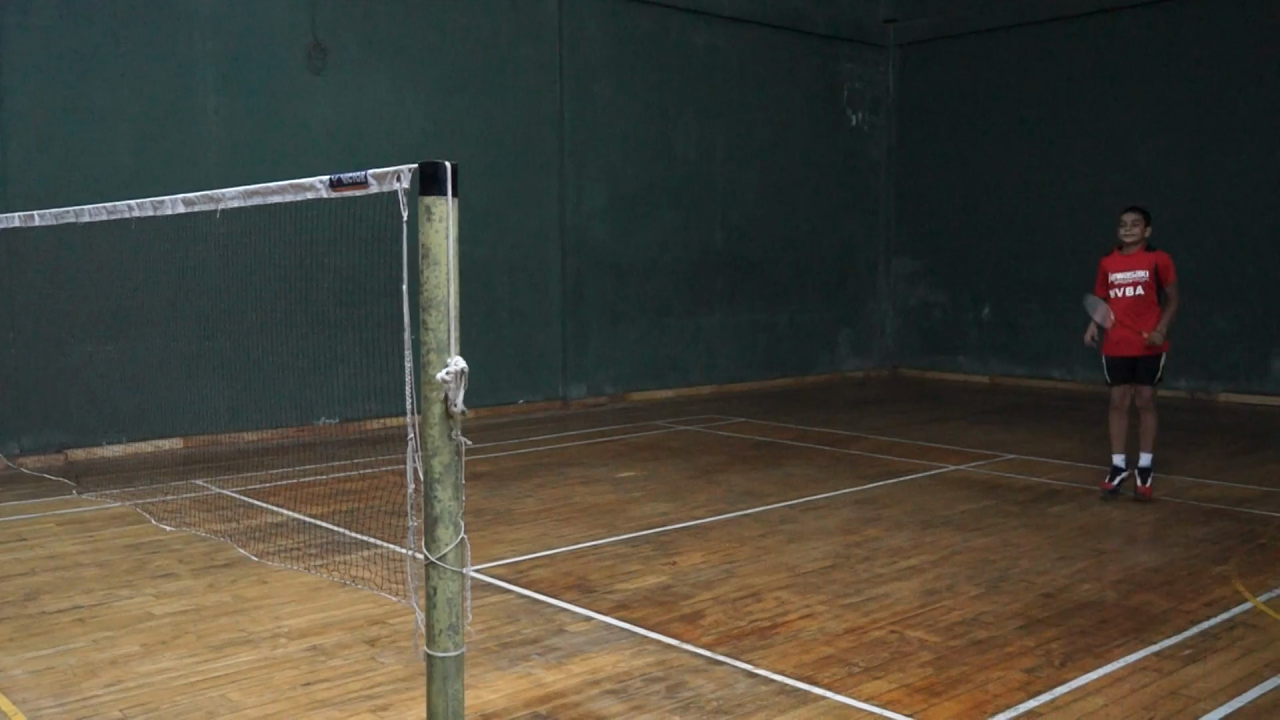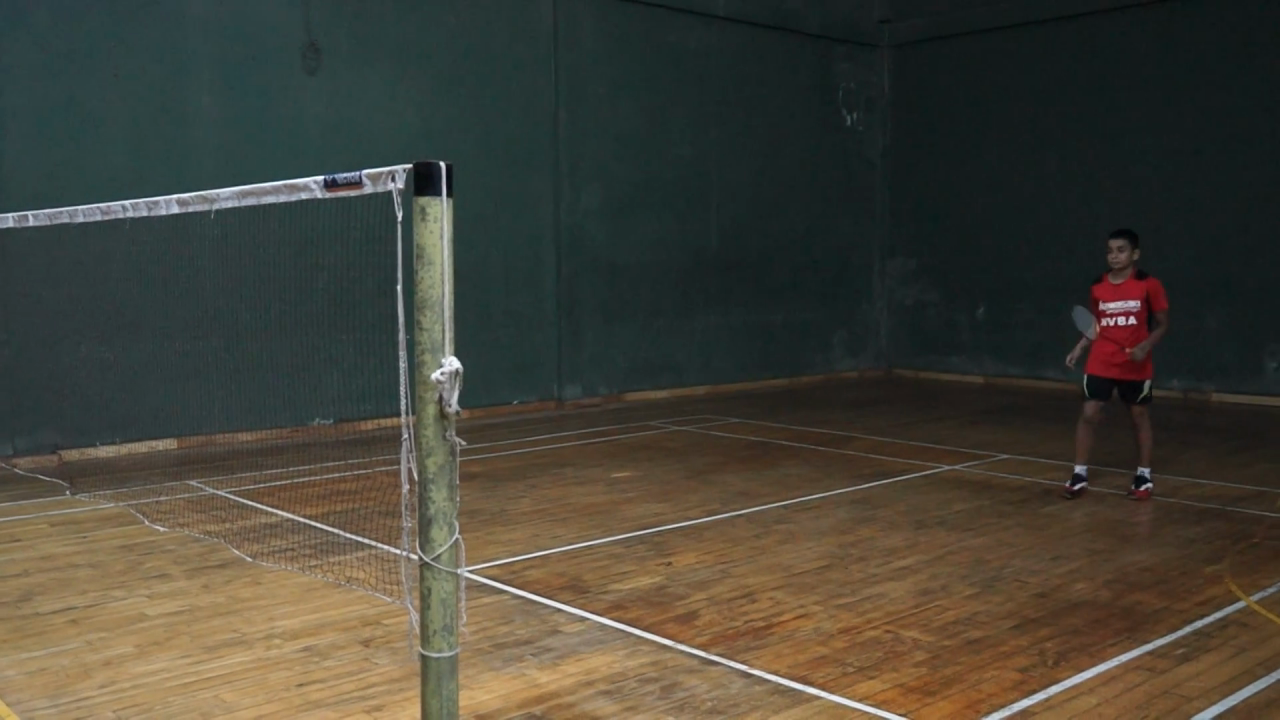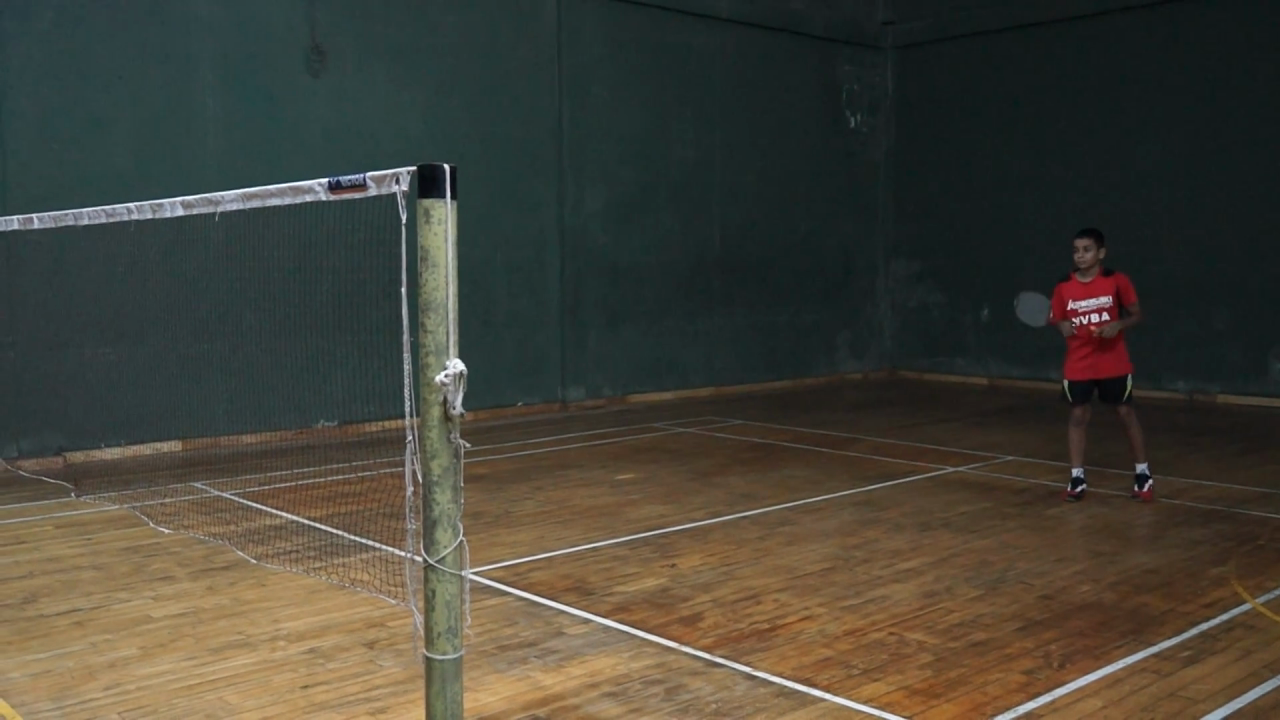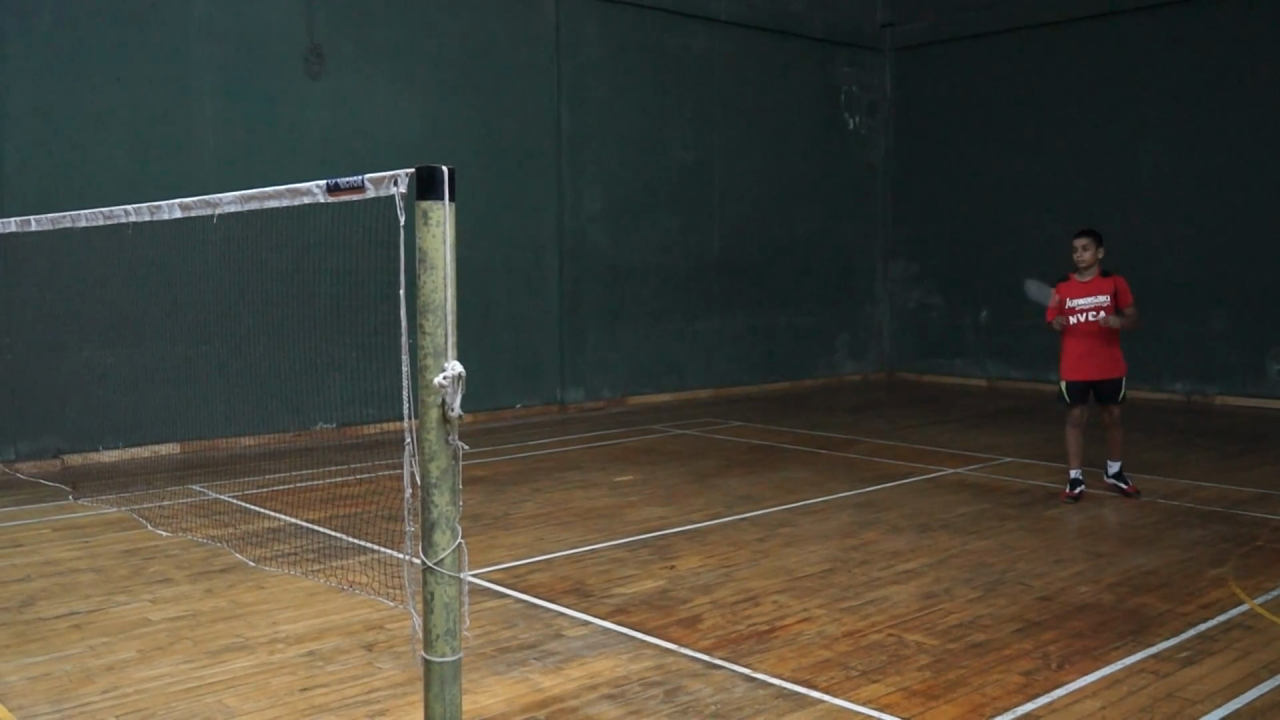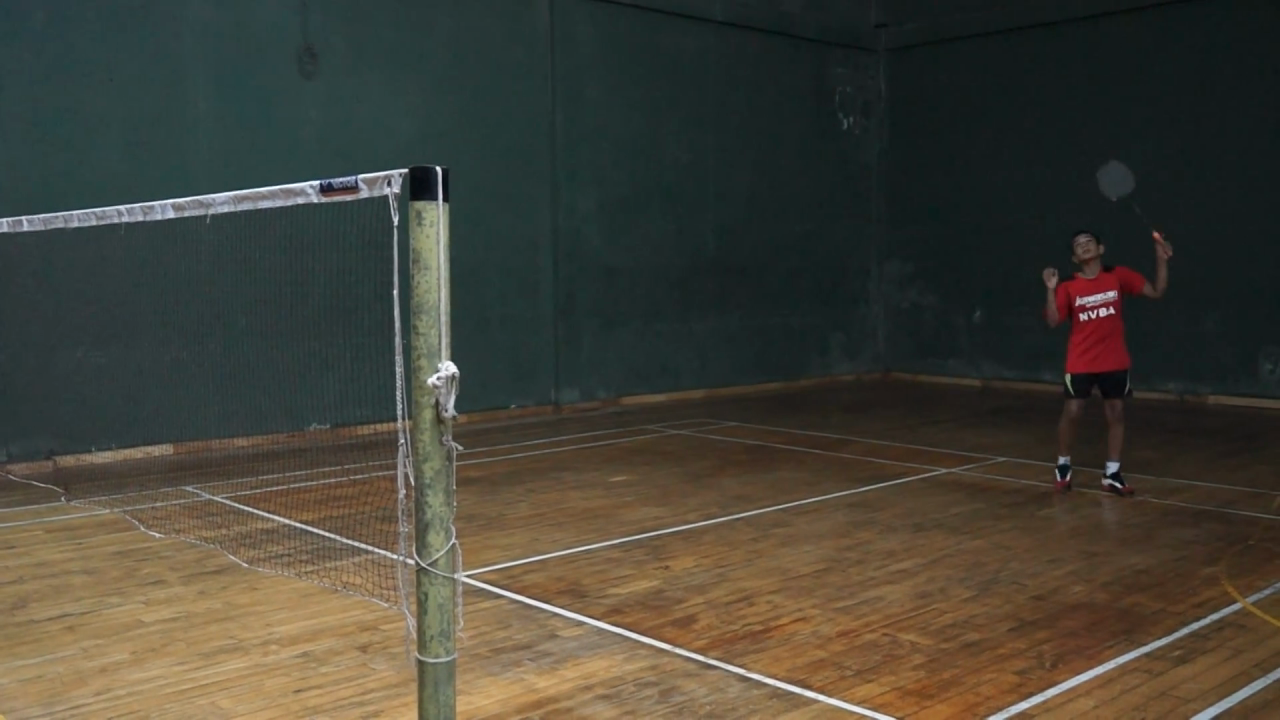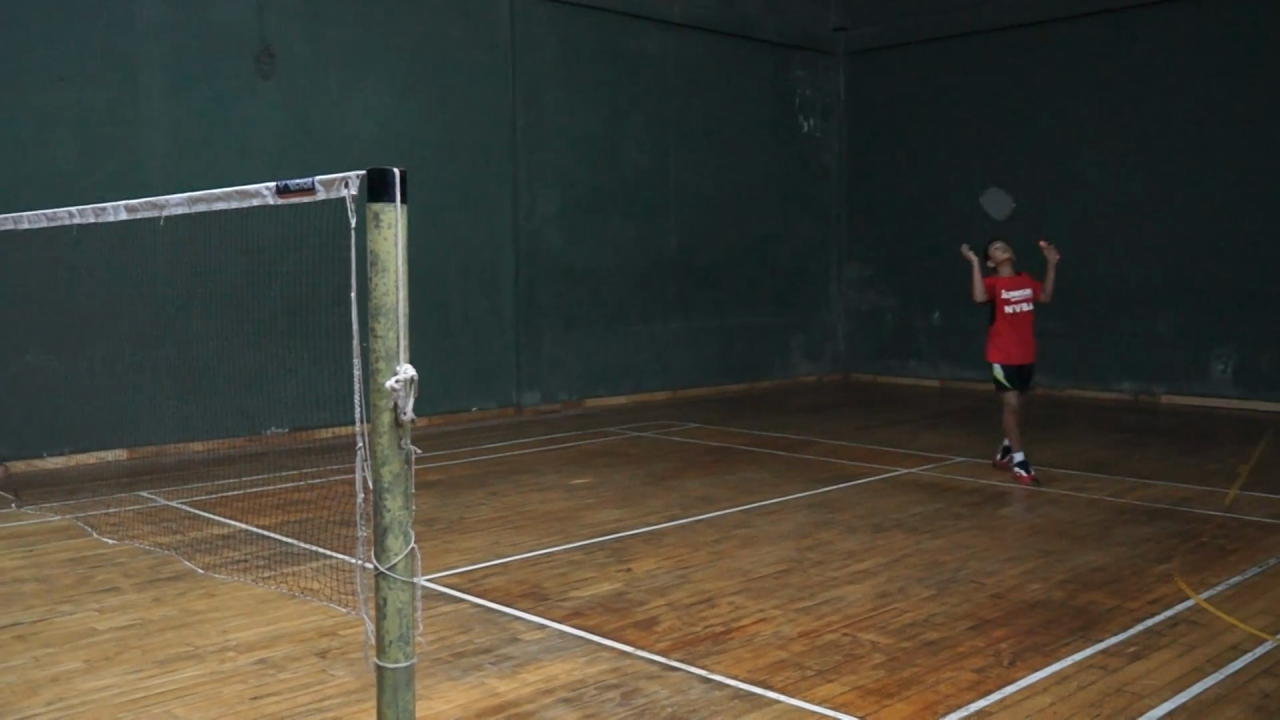
dt=0.5s
person 1, frame 1
left shoulder: (1159, 260)
right shoulder: (1107, 263)
left elbow: (1173, 298)
left wrist: (1162, 328)
right wrist: (1093, 326)
left hip: (1148, 344)
right hip: (1116, 344)
left knee: (1145, 402)
right knee: (1118, 401)
left ankle: (1144, 468)
right ankle: (1118, 466)
person 1, frame 2
left shoulder: (1149, 286)
right shoulder: (1098, 288)
left elbow: (1162, 324)
left wrist: (1146, 347)
right wrist: (1079, 348)
left hip: (1135, 365)
right hip: (1101, 363)
left knee: (1139, 416)
right knee: (1088, 415)
left ankle: (1144, 476)
right ankle: (1080, 474)
person 1, frame 3
left shoulder: (1118, 281)
right shoulder: (1063, 287)
left elbow: (1136, 315)
right elbow: (1056, 318)
left wrist: (1117, 325)
right wrist: (1063, 326)
left hip: (1114, 364)
right hip: (1078, 365)
left knee: (1126, 415)
right knee: (1078, 417)
left ankle: (1143, 473)
right ankle: (1077, 477)
person 1, frame 4
left shoulder: (1115, 283)
right shoulder: (1062, 287)
left elbow: (1133, 319)
right elbow: (1053, 320)
left wrist: (1119, 321)
right wrist: (1057, 323)
left hip: (1110, 365)
right hip: (1074, 367)
left knee: (1113, 417)
right knee: (1075, 418)
left ankle: (1114, 471)
right ankle: (1075, 478)
person 1, frame 5
left shoulder: (1119, 275)
right shoulder: (1068, 286)
left elbow: (1156, 292)
right elbow: (1053, 321)
left wrist: (1161, 260)
right wrist: (1051, 289)
left hip: (1115, 361)
right hip: (1080, 362)
left knee: (1115, 414)
right knee: (1072, 412)
left ankle: (1112, 474)
right ankle: (1063, 464)
person 1, frame 6
left shoulder: (1025, 279)
right shoulder: (992, 282)
left elbow: (1045, 297)
right elbow: (979, 298)
left wrist: (1051, 264)
right wrist: (975, 263)
left hip: (1026, 355)
right hip: (1002, 355)
left knee: (1018, 403)
right knee: (1012, 404)
left ankle: (1007, 447)
right ankle: (1018, 460)
